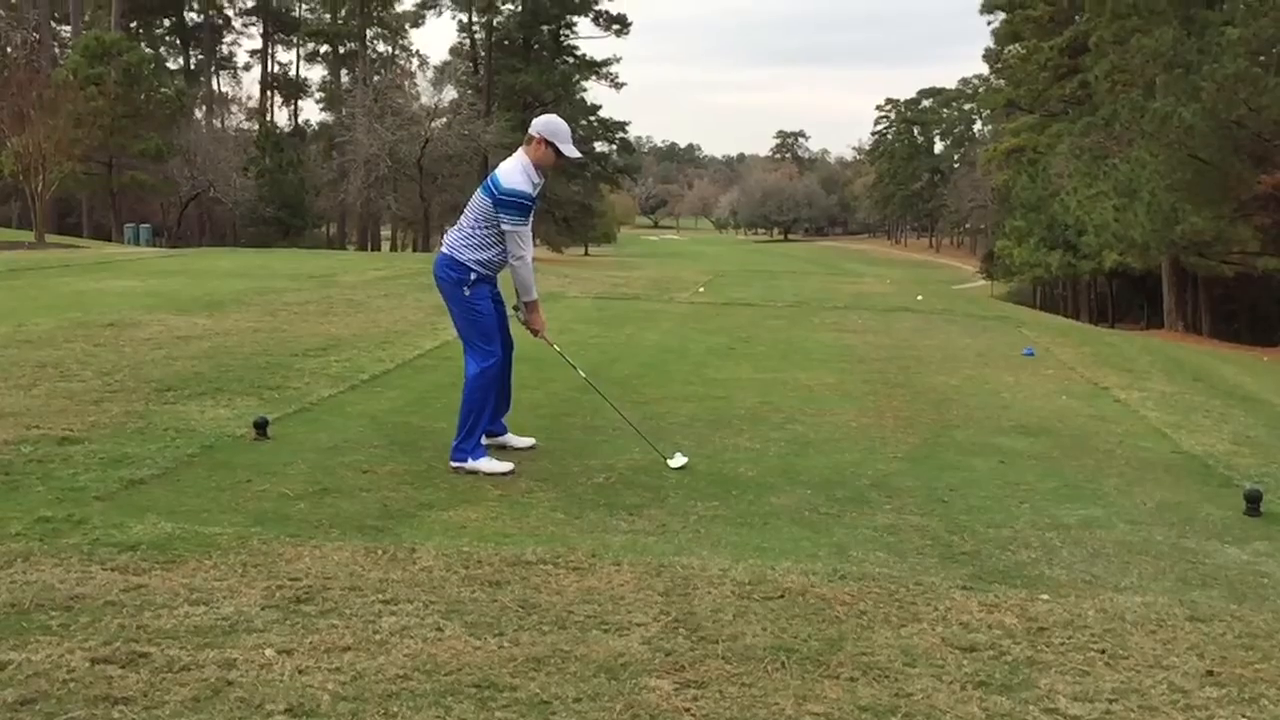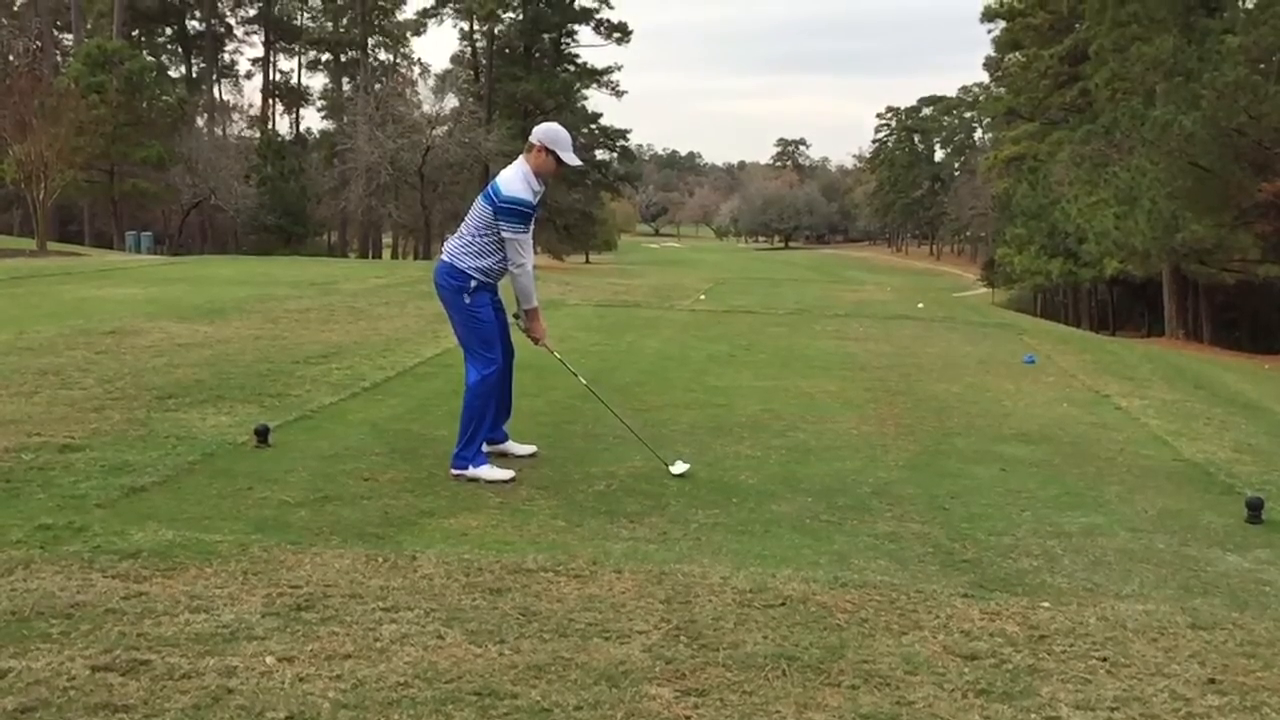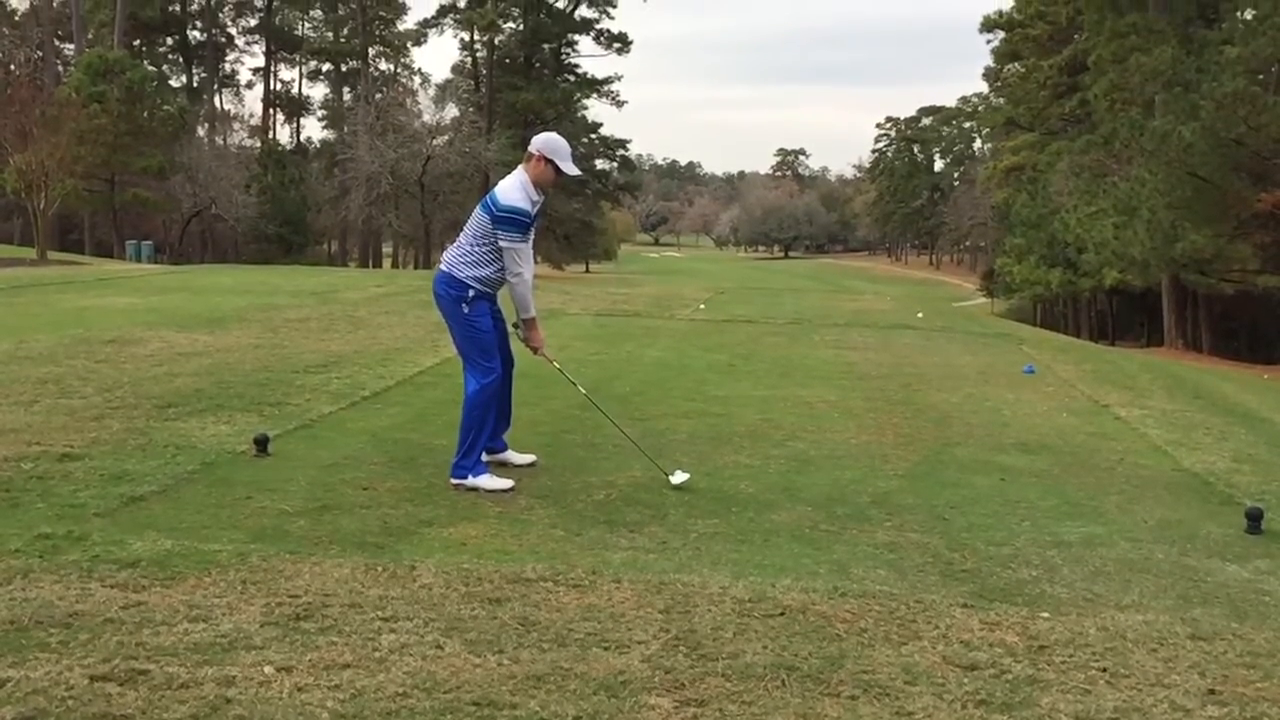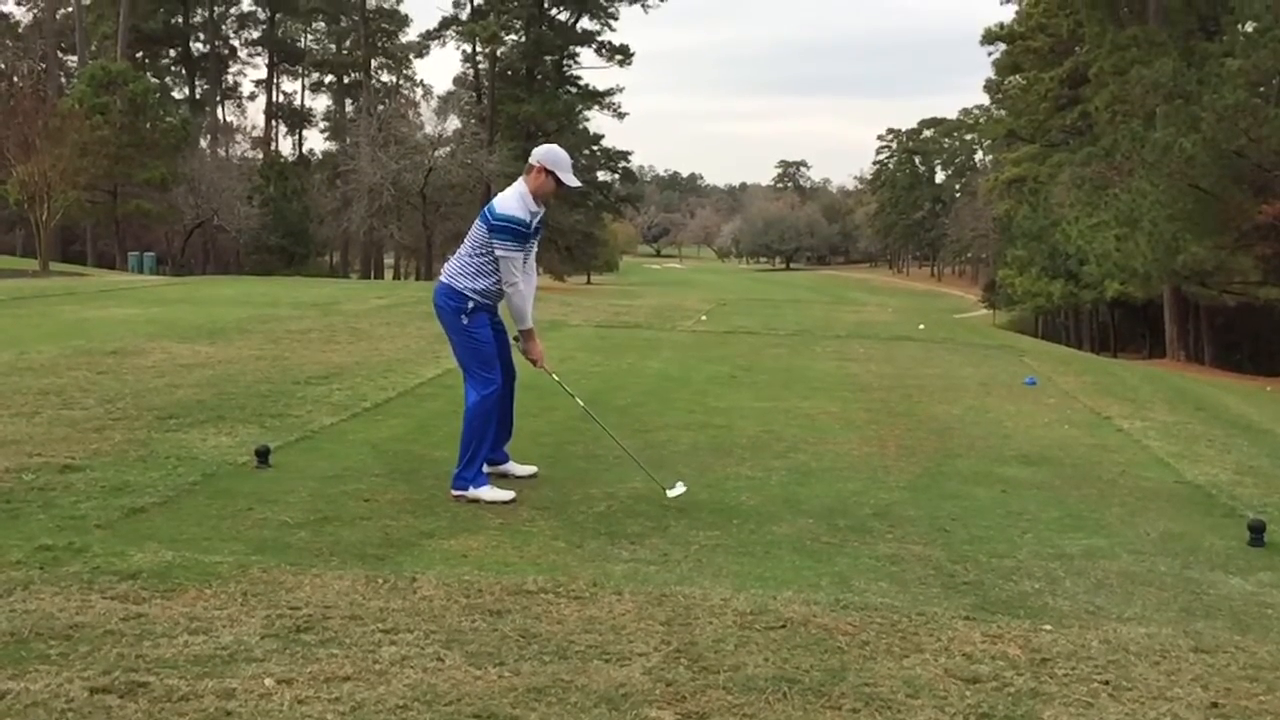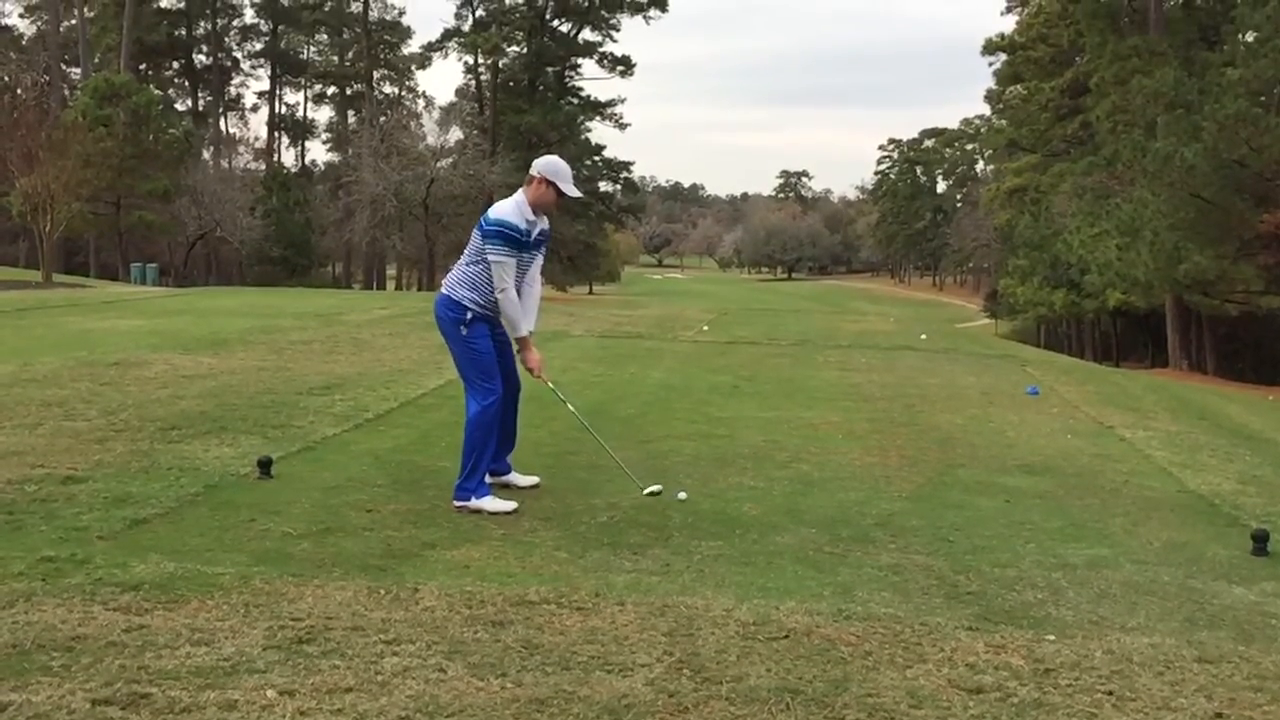
dt=1s
person 1, frame 1
left shoulder: (522, 174)
right shoulder: (515, 184)
left elbow: (520, 249)
right elbow: (519, 254)
left wrist: (526, 300)
right wrist: (532, 307)
left hip: (476, 271)
right hip: (460, 271)
left knee: (502, 349)
right knee: (485, 357)
left ankle: (493, 428)
right ankle: (466, 452)
person 1, frame 2
left shoulder: (524, 183)
right shoulder: (516, 193)
left elbow: (521, 257)
right elbow: (519, 262)
left wrist: (527, 309)
right wrist: (533, 314)
left hip: (477, 279)
right hip: (461, 279)
left knee: (503, 357)
right knee: (486, 364)
left ankle: (494, 436)
right ankle: (467, 460)
person 1, frame 3
left shoulder: (527, 195)
right shoulder: (512, 202)
left elbow: (523, 263)
right elbow: (516, 272)
left wrist: (526, 318)
right wrist: (531, 324)
left hip: (477, 289)
right hip: (459, 288)
left knee: (502, 365)
right knee: (485, 374)
left ankle: (493, 445)
right ankle: (467, 469)
person 1, frame 4
left shoulder: (533, 210)
right shoulder: (510, 212)
left elbow: (528, 271)
right elbow: (511, 282)
left wrist: (526, 329)
right wrist: (529, 335)
left hip: (480, 301)
right hip: (459, 299)
left knee: (504, 377)
right knee: (485, 384)
left ankle: (494, 456)
right ankle: (467, 480)
person 1, frame 5
left shoulder: (540, 225)
right shoulder: (504, 219)
left elbow: (531, 283)
right elbow: (504, 289)
left wrist: (527, 337)
right wrist: (525, 345)
left hip: (485, 313)
right hip: (460, 310)
left knee: (509, 388)
right knee: (487, 395)
left ankle: (497, 467)
right ankle: (469, 491)
